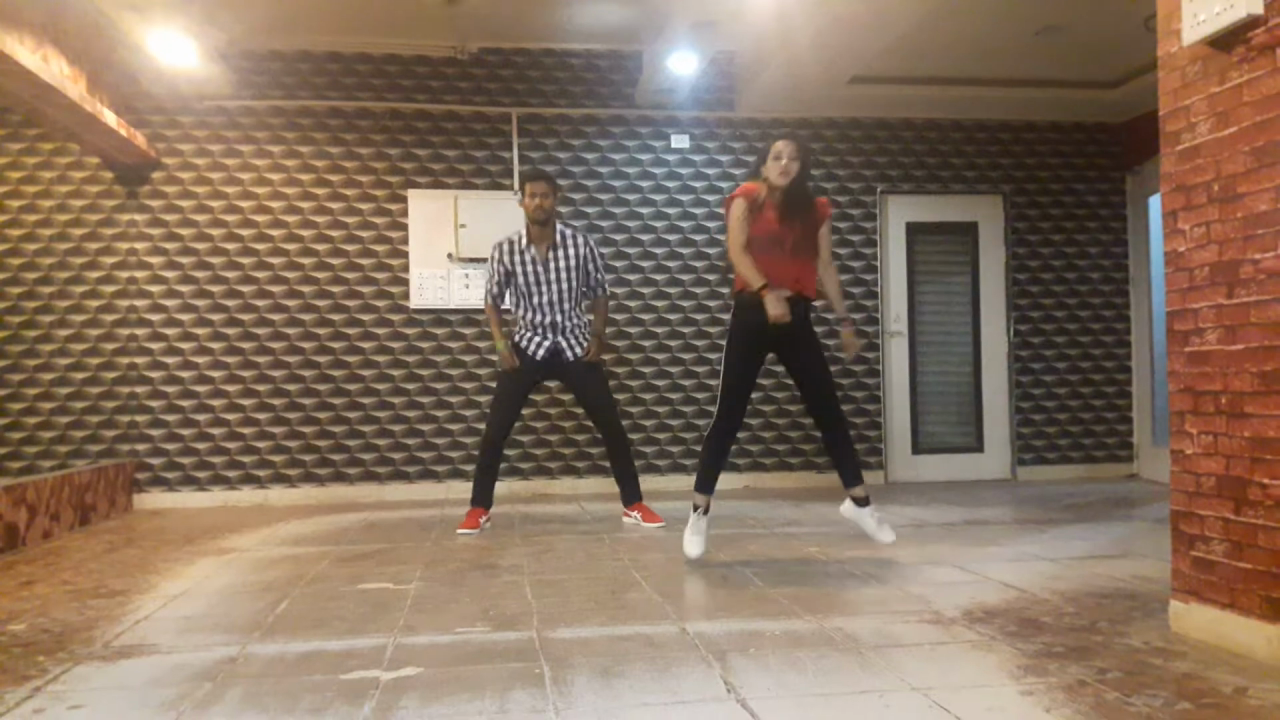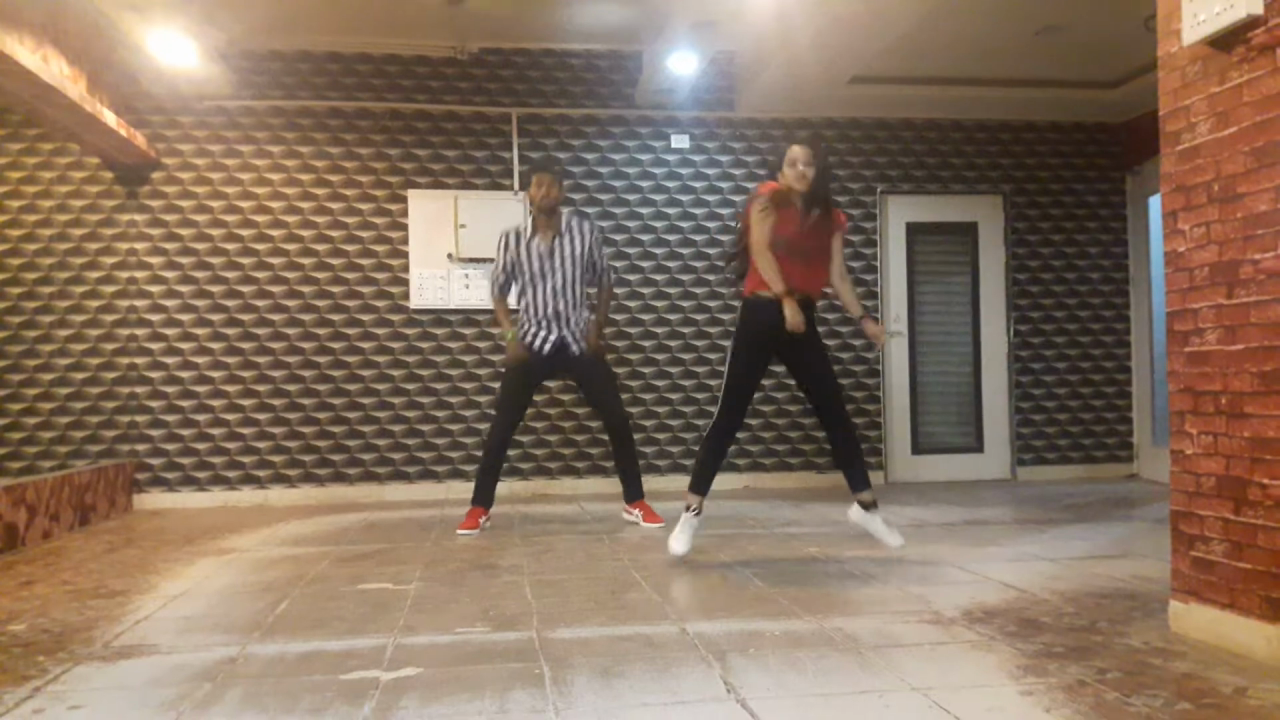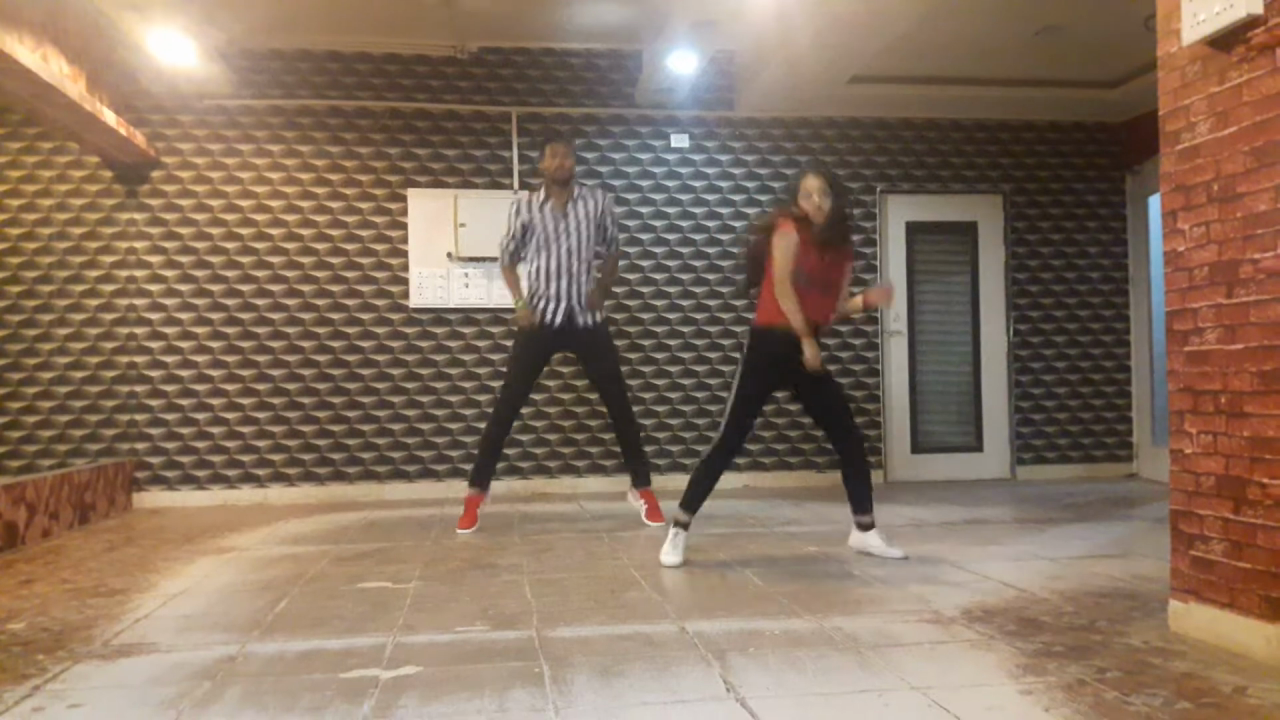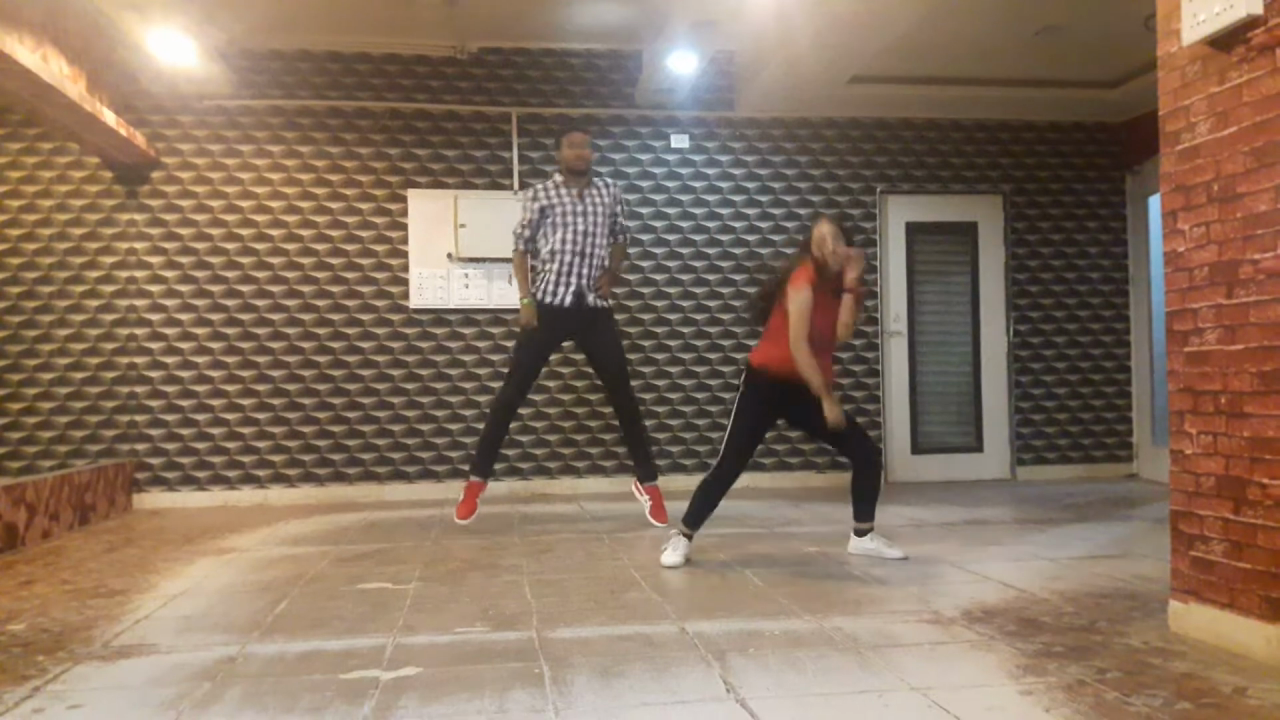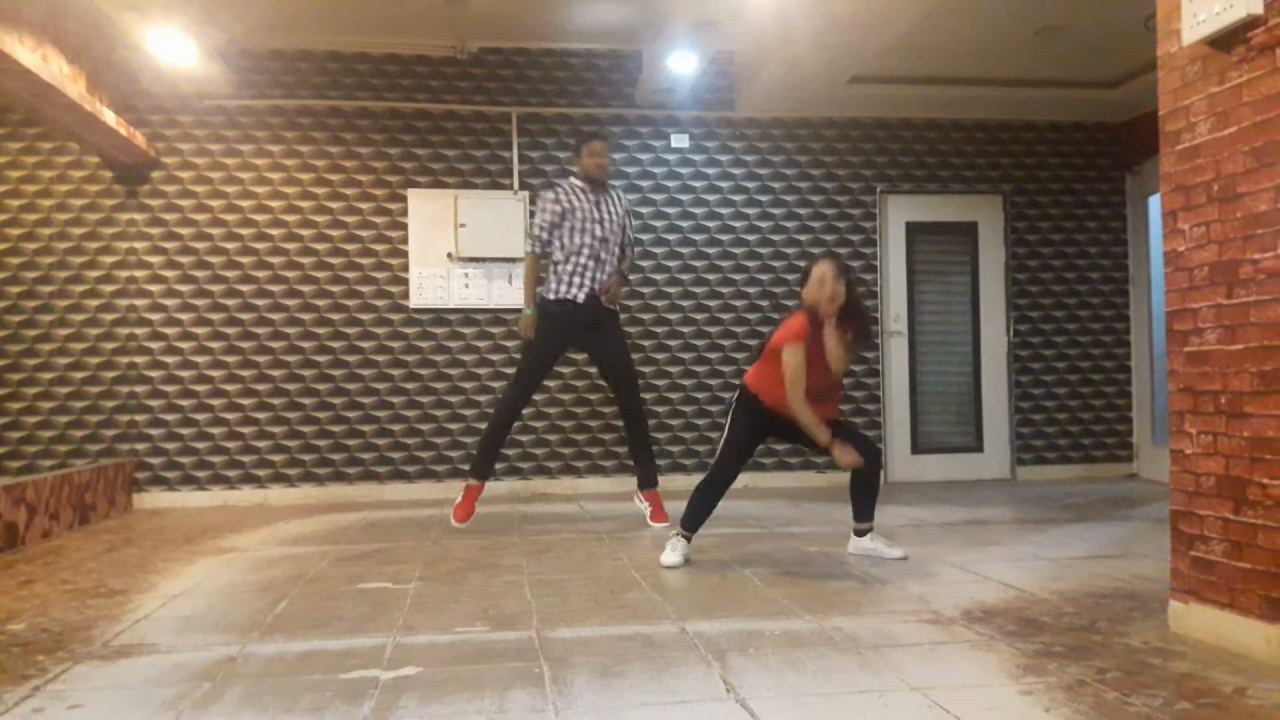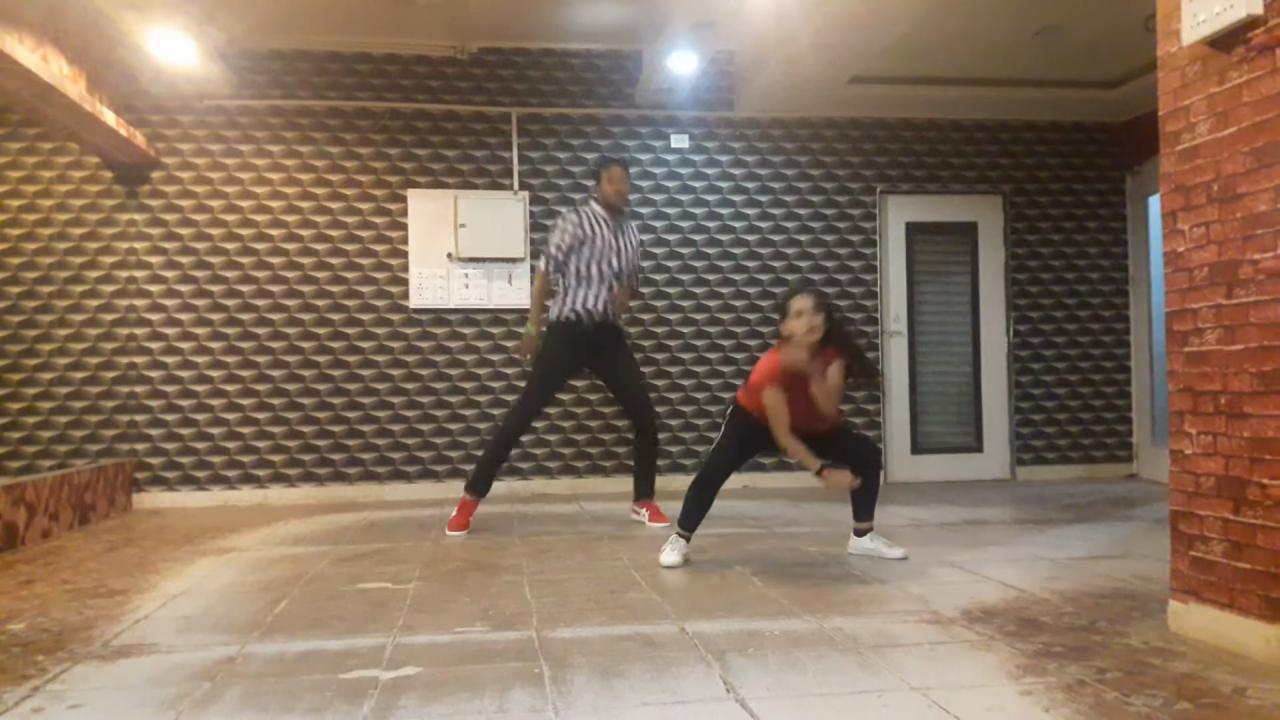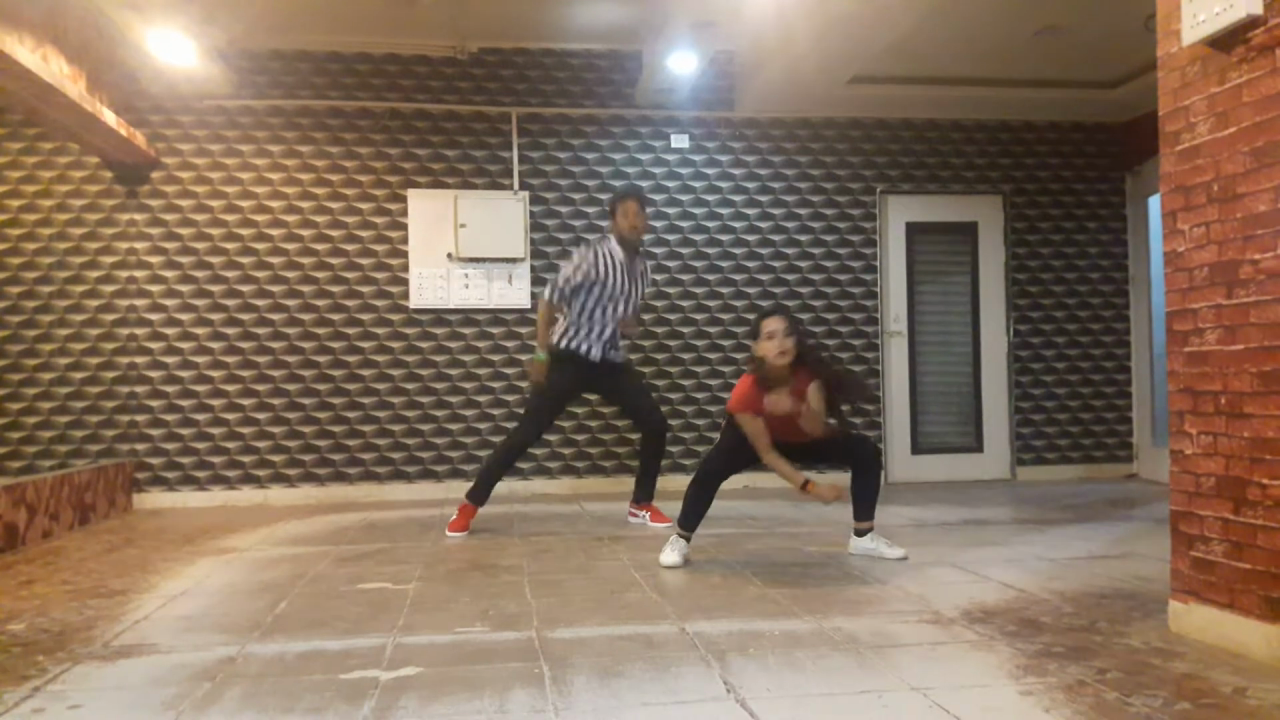
dt=0.1s
person 1, frame 1
left shoulder: (579, 244)
right shoulder: (506, 250)
left elbow: (599, 291)
right elbow: (493, 300)
left wrist: (597, 338)
right wrist: (502, 344)
left hip: (575, 350)
right hip: (528, 349)
left knee: (610, 424)
right knee: (497, 426)
left ankle: (633, 504)
right ankle: (479, 507)
person 1, frame 2
left shoulder: (584, 230)
right shoulder: (511, 240)
left elbow: (604, 279)
right elbow: (499, 292)
left wrist: (598, 326)
right wrist: (510, 334)
left hip: (579, 342)
right hip: (534, 343)
left knee: (617, 419)
right knee: (503, 425)
left ankle: (635, 502)
right ankle: (480, 507)
person 1, frame 3
left shoulder: (597, 201)
right shoulder: (525, 207)
left elbow: (611, 249)
right elbow: (509, 258)
left wrist: (603, 287)
right wrist: (521, 303)
left hip: (587, 319)
right hip: (542, 318)
left knee: (618, 401)
right knee: (510, 402)
left ankle: (641, 487)
right ankle: (477, 492)
person 1, frame 4
left shoulder: (609, 192)
right shoulder: (540, 194)
left elbow: (619, 239)
right elbow: (521, 247)
left wrist: (610, 275)
right wrist: (525, 298)
left hip: (593, 306)
right hip: (549, 305)
left knee: (621, 390)
right knee: (514, 388)
left ankle: (647, 481)
right ankle: (477, 479)
person 1, frame 5
left shoulder: (620, 202)
right shoulder: (558, 196)
right elbow: (535, 252)
left wrist: (618, 279)
right wrist: (529, 308)
left hip: (602, 311)
right hip: (561, 307)
left knee: (630, 397)
right knee: (521, 389)
left ankle: (648, 491)
right ankle: (476, 480)
person 1, frame 6
left shoulder: (631, 234)
right shoulder: (577, 220)
right elbow: (546, 272)
left wrist: (624, 298)
right wrist: (532, 327)
left hip: (608, 334)
right hip: (570, 329)
left knee: (644, 414)
right knee: (527, 410)
left ankle: (644, 501)
right ankle: (472, 497)
person 1, frame 7
left shoulder: (642, 268)
right shoulder: (592, 256)
right elbow: (550, 302)
left wrist: (629, 327)
right wrist: (542, 354)
left hip: (610, 362)
right hip: (570, 359)
left knee: (654, 423)
right knee: (530, 430)
left ankle: (641, 505)
right ankle: (471, 504)
person 2, frame 1
left shoulder: (815, 209)
right shoulder: (747, 197)
left elbow: (825, 269)
right elbow: (737, 252)
left wrist: (844, 320)
right wrist: (765, 291)
left hip: (797, 316)
right hip: (752, 312)
left knee: (827, 410)
right knee: (729, 415)
left ankle: (858, 501)
right ankle: (700, 513)
person 2, frame 2
left shoulder: (829, 217)
right shoulder: (768, 198)
left elbow: (837, 276)
right elbow: (759, 250)
left wrist: (863, 318)
right wrist: (786, 300)
left hip: (802, 321)
right hip: (760, 315)
left knee: (834, 413)
right knee: (730, 417)
left ankle: (866, 507)
right ankle: (692, 512)
person 2, frame 3
left shoulder: (838, 246)
right shoulder: (789, 228)
left elbow: (836, 306)
right elbow: (781, 282)
left wrist: (866, 299)
right wrist: (805, 338)
left hip: (808, 353)
right hip: (771, 347)
left knee: (848, 439)
right knee: (731, 439)
left ankle: (865, 530)
right ankle: (679, 528)
person 2, frame 4
left shoulder: (842, 285)
right shoulder: (805, 279)
left elbow: (839, 335)
right elbow: (798, 345)
left wrist: (851, 286)
right wrist: (826, 398)
left hip: (804, 386)
right hip: (765, 384)
left knee: (867, 452)
right knee: (731, 464)
left ankle: (863, 536)
right ankle: (682, 537)
person 2, frame 5
left shoulder: (844, 323)
right shoulder: (798, 331)
left elbow: (838, 367)
right elbow: (796, 401)
left wrist: (831, 318)
right wrist: (832, 443)
left hip: (808, 411)
right hip: (758, 408)
left knee: (868, 456)
right knee: (726, 470)
left ankle: (863, 536)
right ankle: (681, 539)
person 2, frame 6
left shoulder: (833, 353)
right shoulder: (771, 369)
left elbow: (829, 409)
right elbow: (782, 435)
left wrist: (811, 370)
right wrist: (823, 471)
left hip: (806, 426)
right hip: (752, 421)
left knee: (866, 453)
right knee: (716, 469)
left ankle: (863, 536)
right ankle: (680, 539)
person 2, frame 7
left shoulder: (810, 371)
right shoulder: (747, 391)
left elbow: (820, 429)
right elbow: (766, 452)
left wrist: (802, 412)
right wrist: (807, 485)
left hip: (799, 439)
right hip: (749, 439)
left knee: (866, 453)
right knee: (712, 469)
left ankle: (863, 536)
right ankle: (681, 540)
